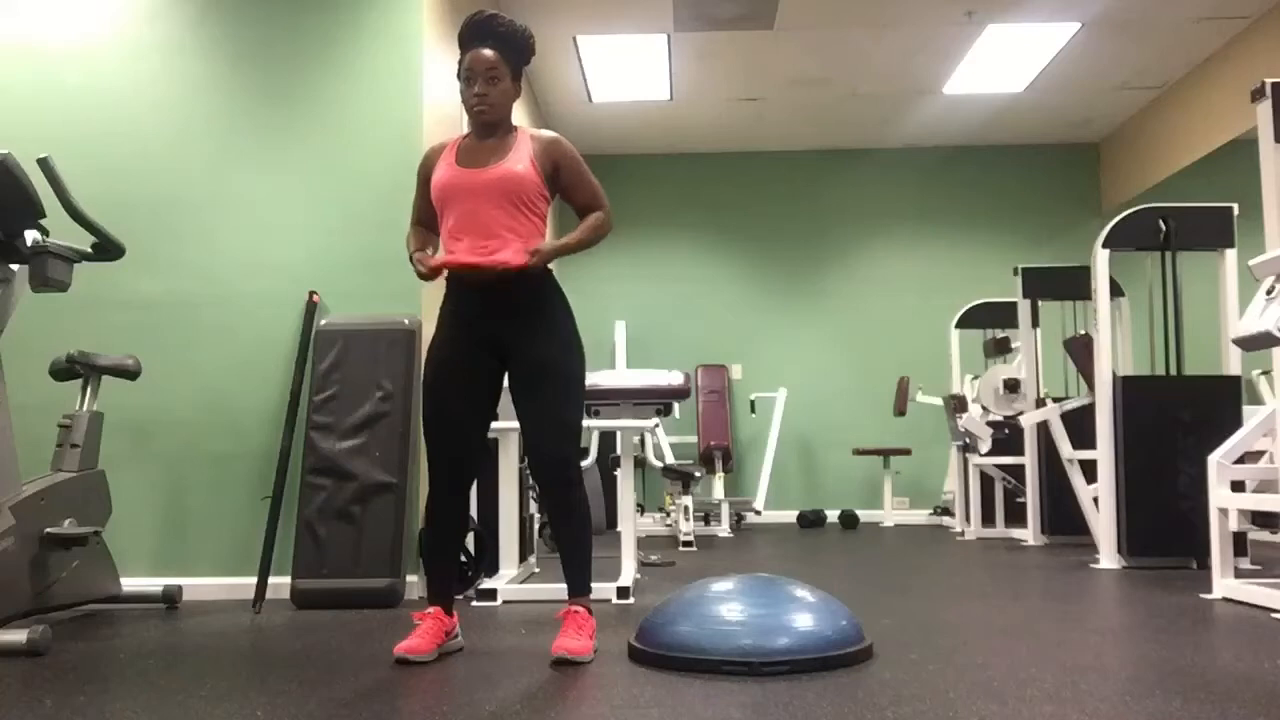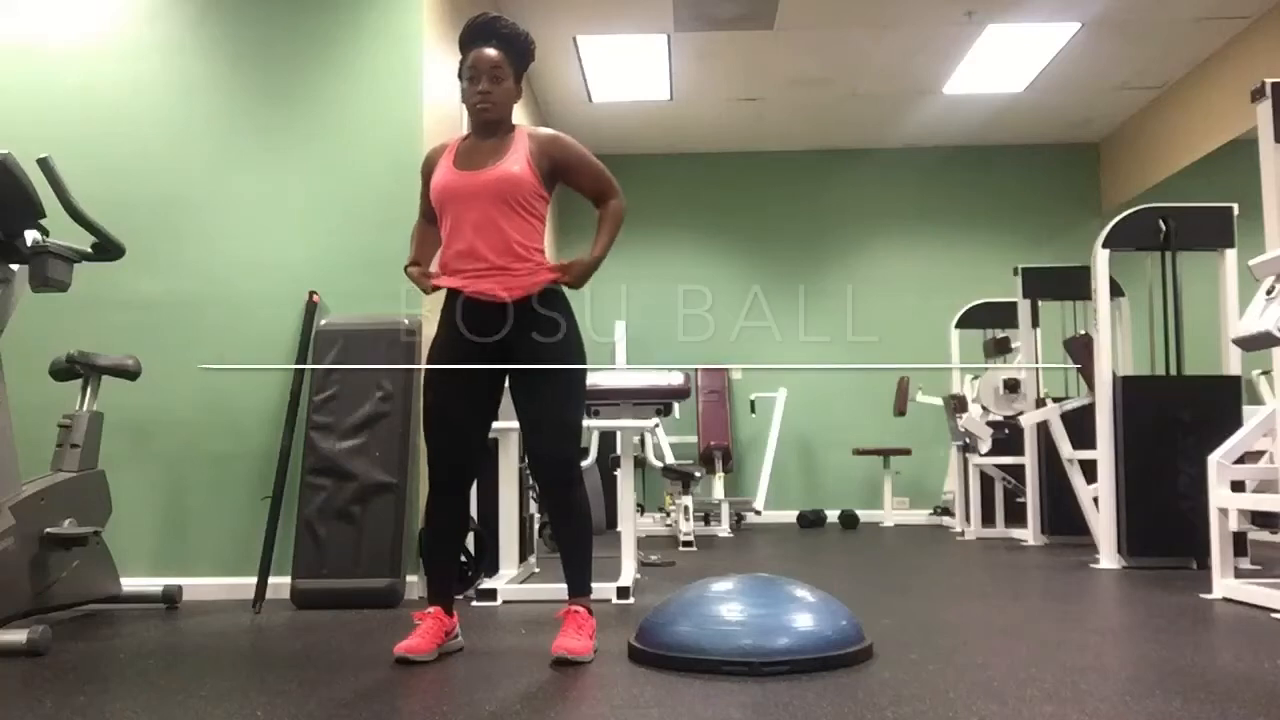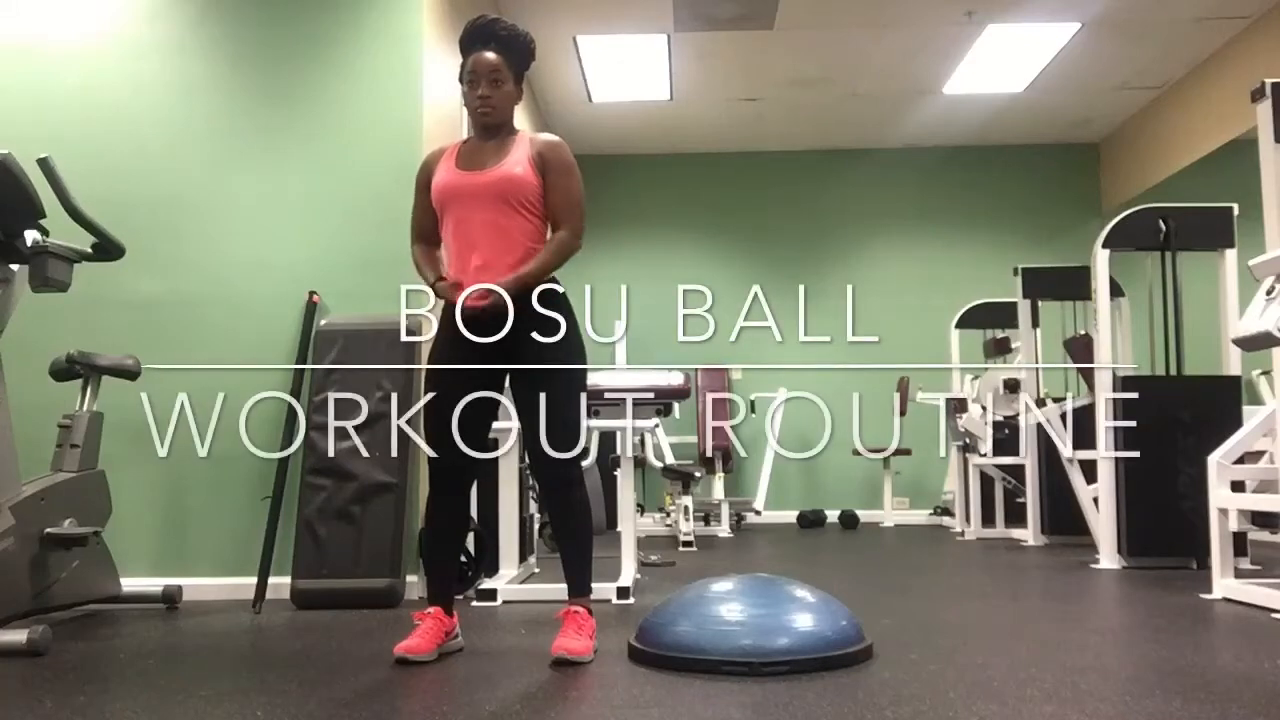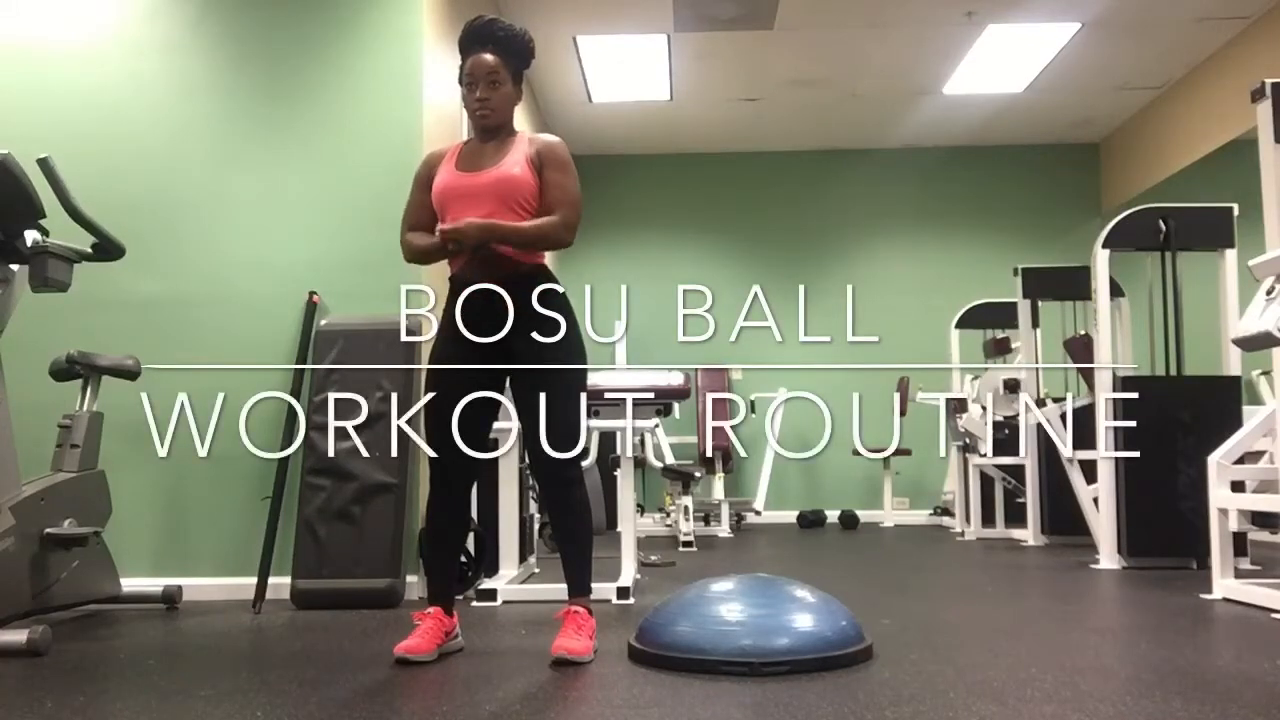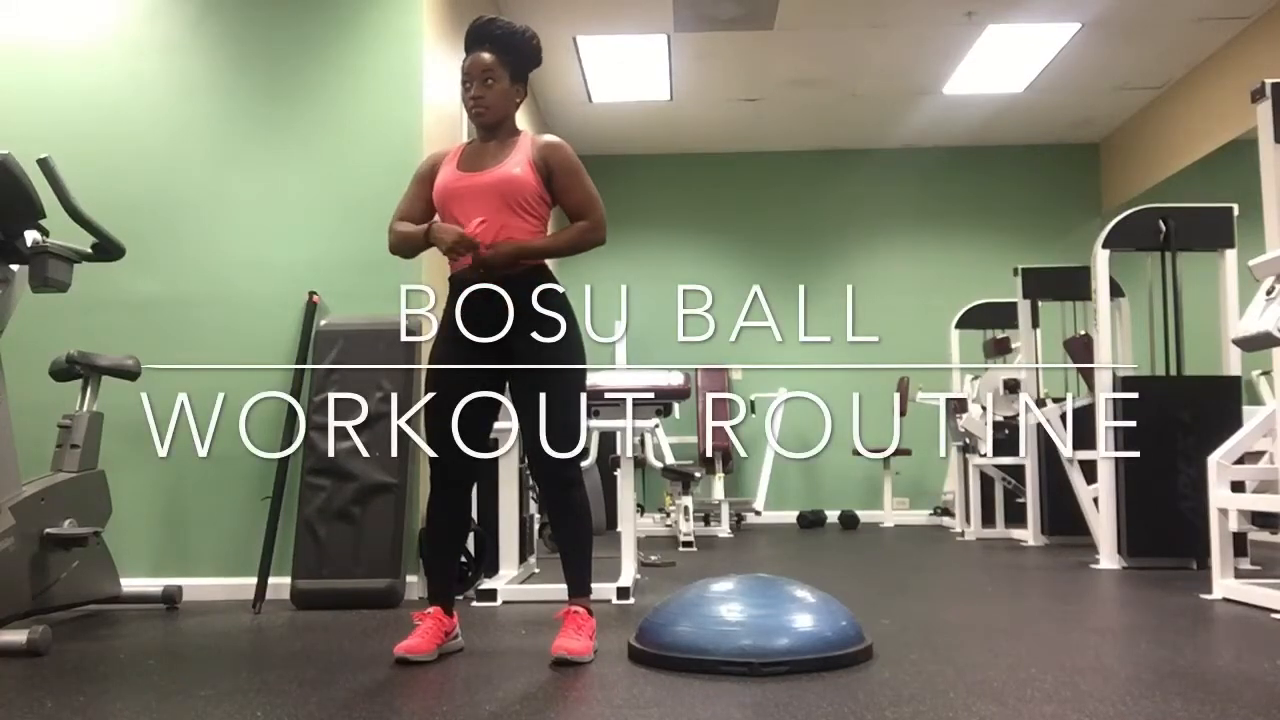
dt=0.5s
person 1, frame 1
left shoulder: (546, 148)
right shoulder: (437, 159)
left elbow: (600, 213)
right elbow: (422, 223)
left wrist: (554, 248)
right wrist: (420, 254)
left hip: (534, 308)
right hip: (463, 314)
left knee: (555, 461)
right knee: (448, 467)
left ankle: (578, 611)
right ankle: (439, 615)
person 1, frame 2
left shoulder: (544, 147)
right shoulder: (438, 160)
left elbow: (613, 198)
left wrist: (592, 260)
right wrist: (418, 262)
left hip: (536, 315)
right hip: (463, 320)
left knee: (555, 463)
right knee: (448, 468)
left ankle: (579, 611)
right ankle: (440, 615)
person 1, frame 3
left shoulder: (545, 150)
right shoulder: (437, 163)
left elbow: (570, 231)
right elbow: (422, 238)
left wrist: (510, 284)
right wrist: (438, 278)
left hip: (536, 313)
right hip: (462, 323)
left knee: (556, 463)
right knee: (448, 467)
left ankle: (578, 611)
right ankle: (439, 615)
person 1, frame 4
left shoulder: (544, 150)
right shoulder: (438, 163)
left elbow: (565, 226)
right elbow: (410, 240)
left wrist: (489, 232)
right wrist: (444, 243)
left hip: (534, 306)
right hip: (466, 312)
left knee: (555, 461)
right knee: (449, 465)
left ankle: (579, 612)
right ankle: (440, 615)
person 1, frame 5
left shoulder: (546, 152)
right shoulder: (440, 164)
left elbow: (594, 227)
right elbow: (397, 236)
left wrist: (519, 248)
right wrist: (433, 232)
left hip: (534, 306)
right hip: (465, 312)
left knee: (555, 462)
right knee: (450, 466)
left ankle: (579, 611)
right ankle: (439, 615)
